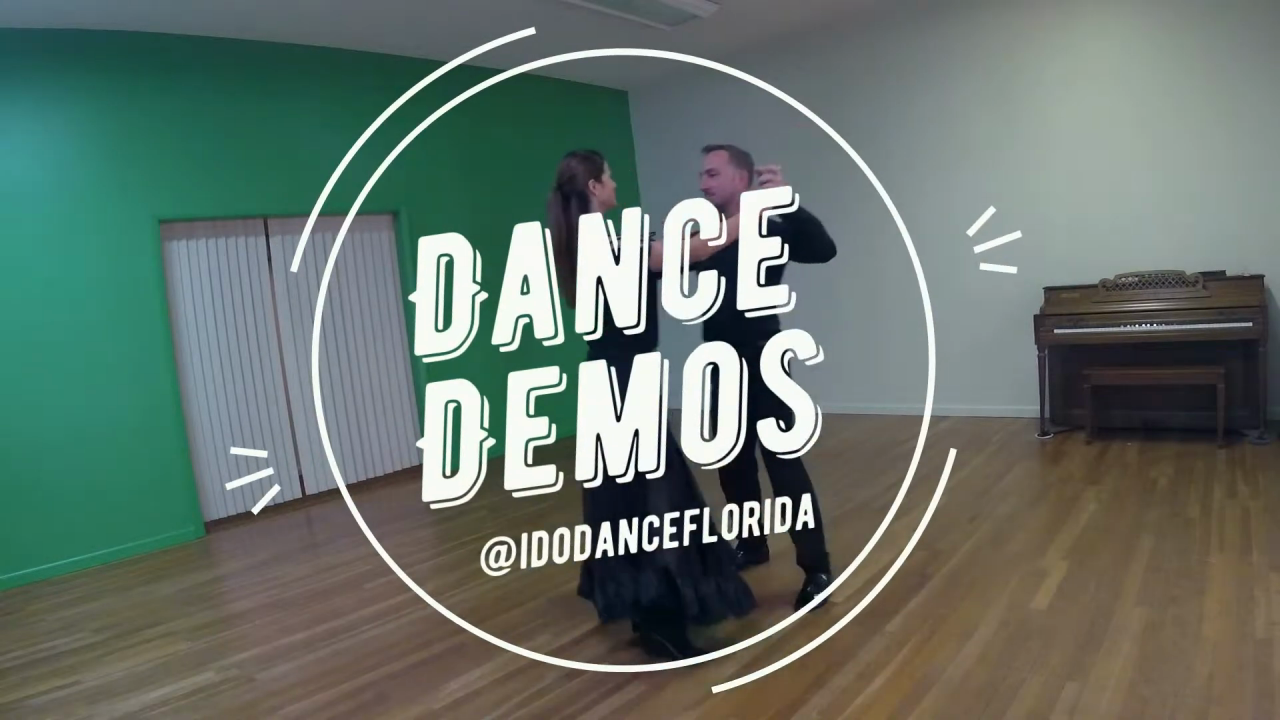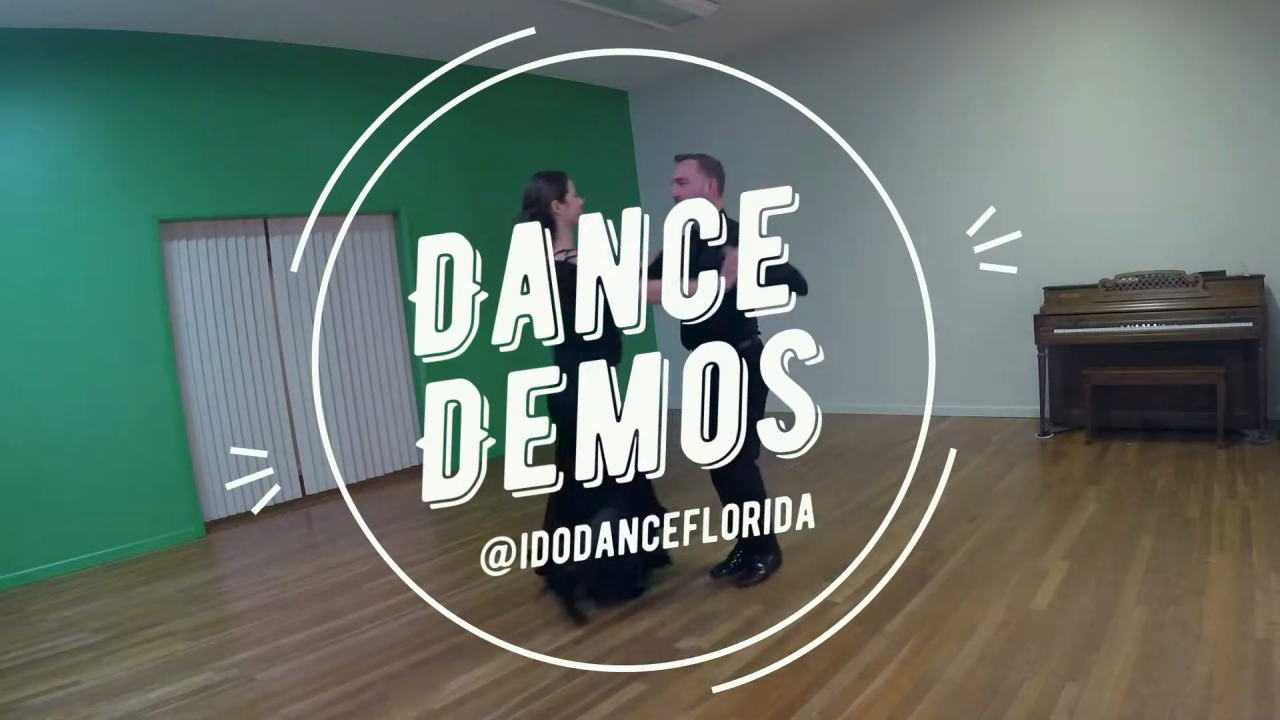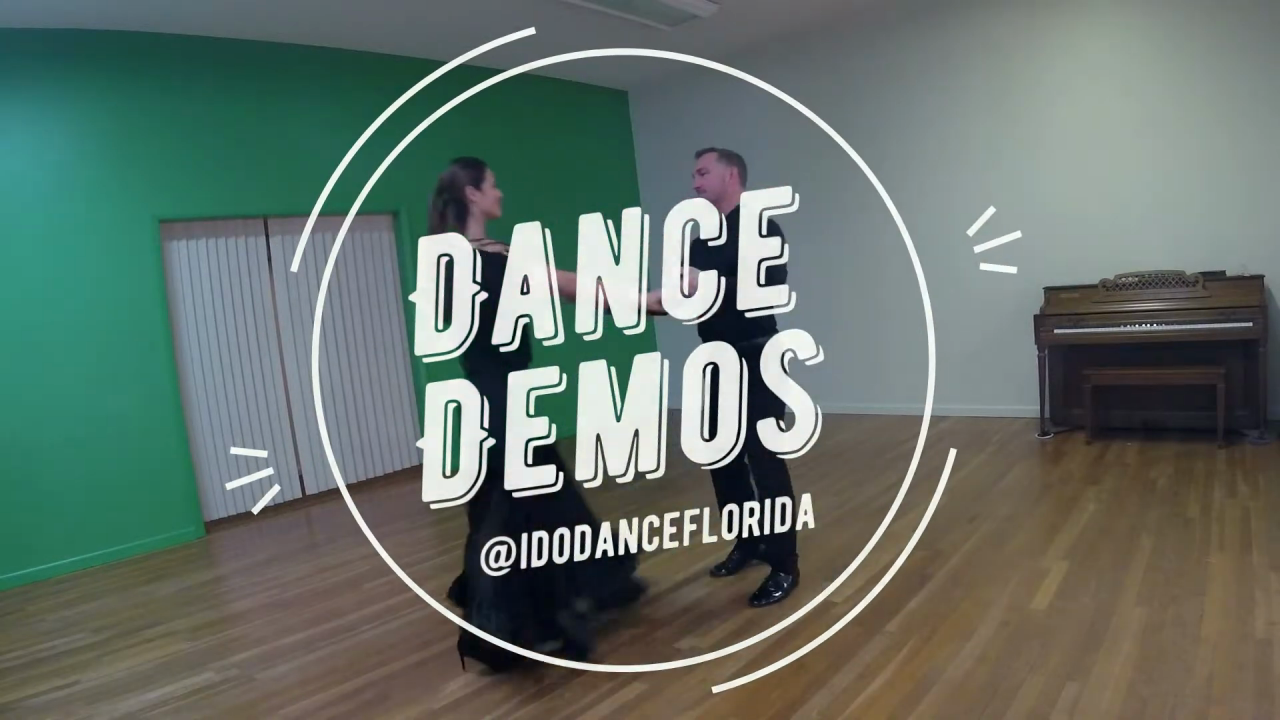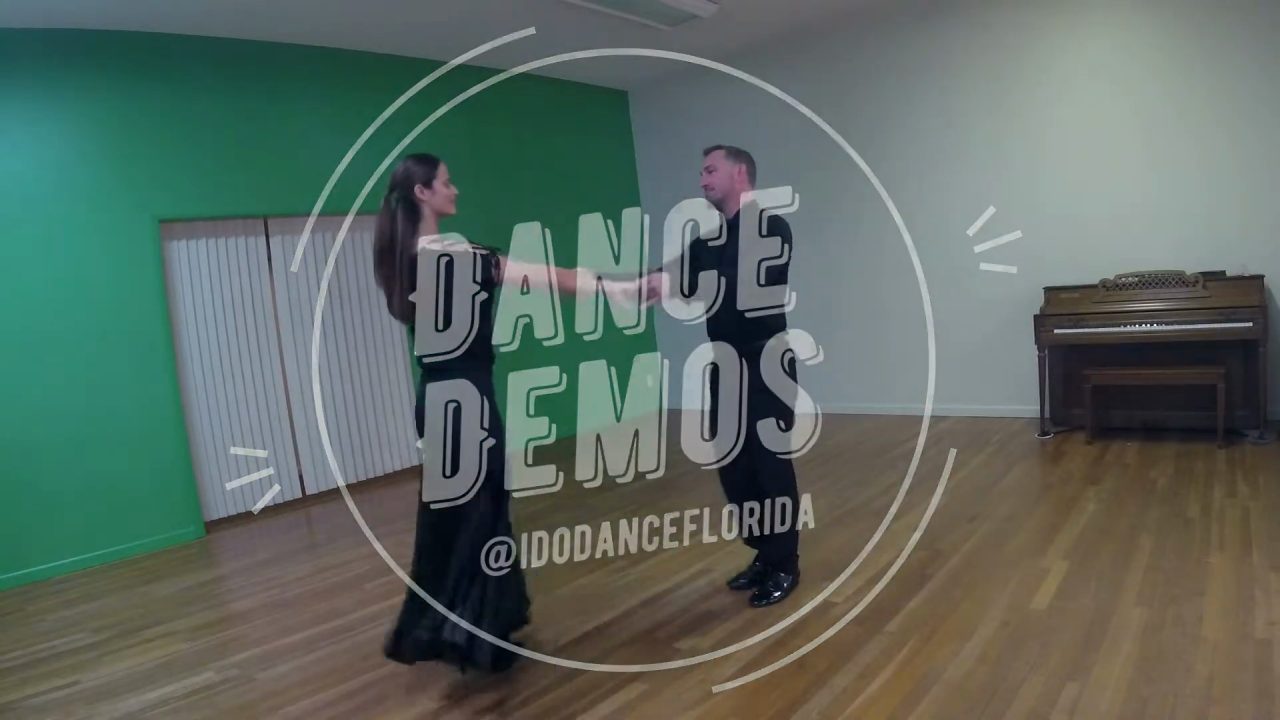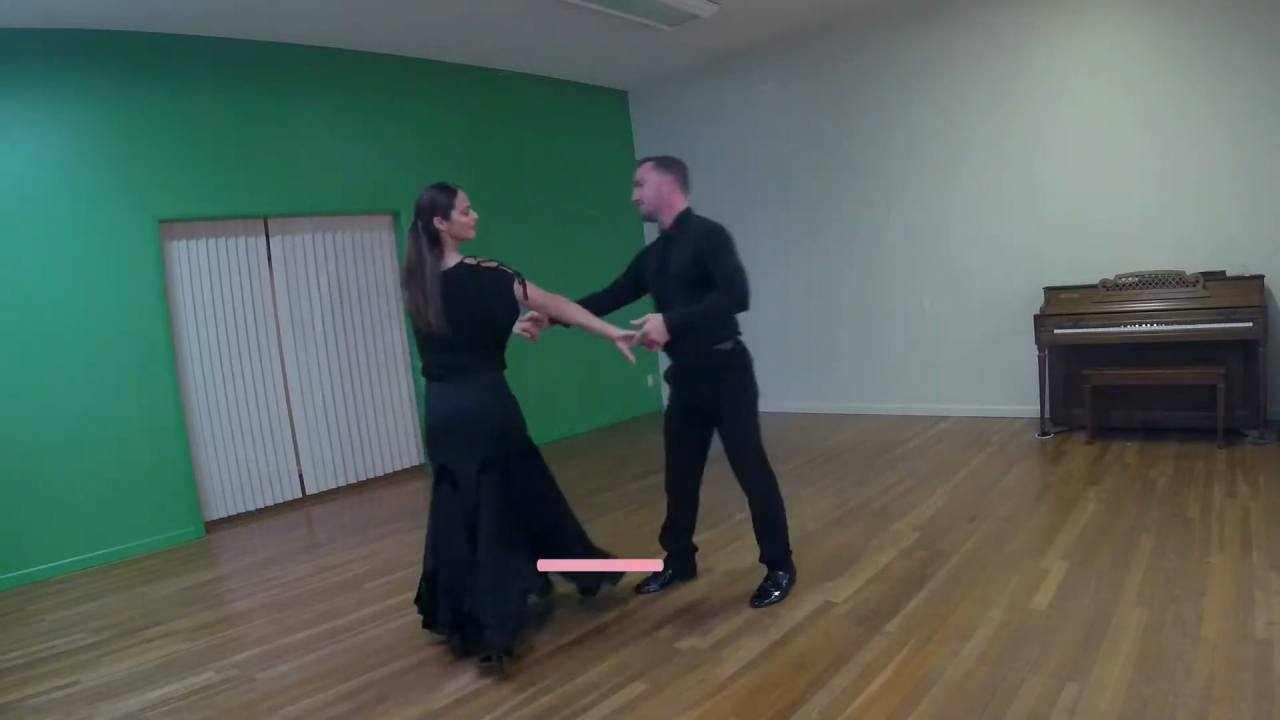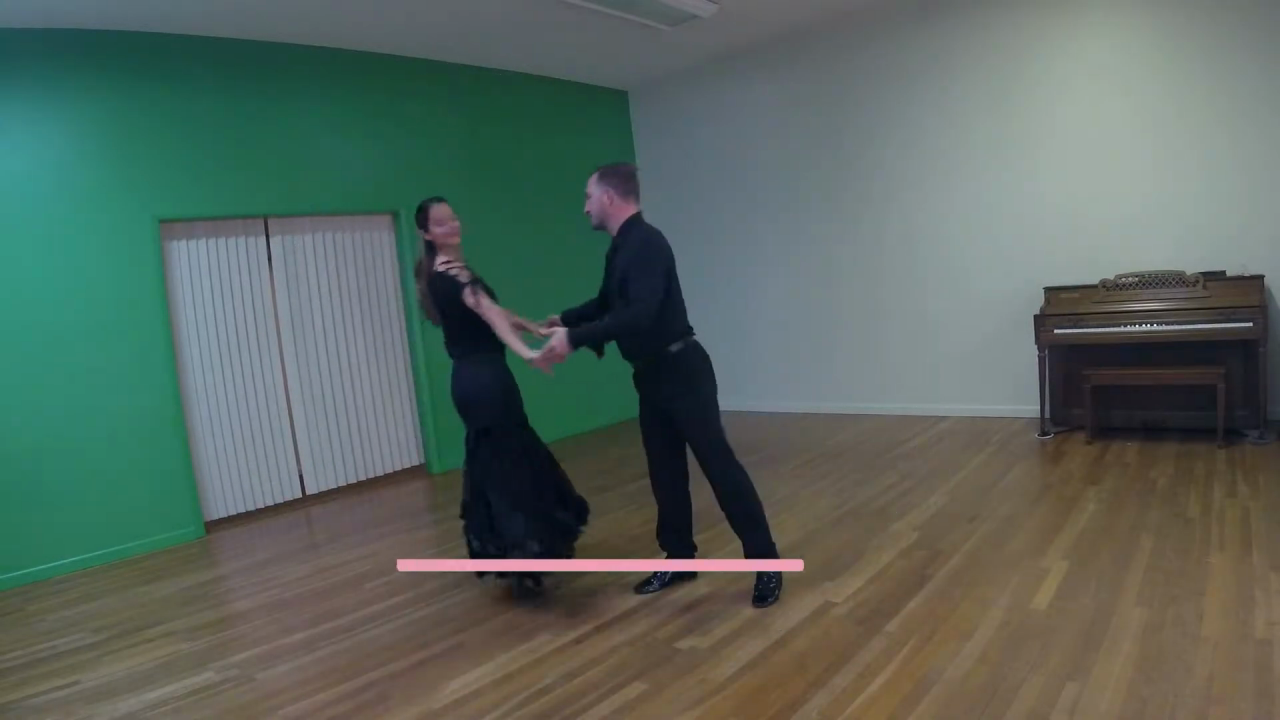
dt=0.5s
person 1, frame 1
left shoulder: (583, 251)
right elbow: (697, 249)
right hip: (624, 385)
left knee: (616, 492)
right knee: (657, 490)
left ankle: (624, 590)
right ankle: (660, 615)
person 1, frame 2
left shoulder: (556, 263)
right shoulder: (574, 268)
left hip: (573, 387)
left knee: (586, 483)
right knee: (615, 486)
left ankle: (575, 573)
right ankle: (576, 578)
person 1, frame 3
right shoulder: (490, 258)
right elbow: (571, 288)
right wrist: (650, 299)
left hip: (484, 396)
right hip: (495, 402)
left knee: (537, 504)
right knee: (507, 517)
right ankle: (489, 634)
person 1, frame 4
left shoulder: (404, 257)
right shoulder: (451, 255)
right elbow: (539, 277)
right wrist: (614, 287)
left knee: (451, 515)
right knee: (476, 517)
left ankle: (448, 628)
right ankle: (471, 637)
person 1, frame 5
left shoulder: (418, 281)
right shoulder: (481, 274)
right elbow: (551, 303)
left wrist: (511, 327)
right wrist: (613, 332)
left hip: (441, 409)
right hip: (486, 403)
left knee: (459, 510)
right knee: (510, 497)
left ankle: (466, 621)
person 1, frame 6
left shoulder: (441, 273)
right shoulder: (453, 273)
left elbow: (487, 311)
right elbow: (489, 312)
left wrist: (534, 326)
right wrist: (524, 350)
left hip: (468, 379)
right hip: (487, 377)
left knee: (490, 463)
right knee: (513, 464)
left ankle: (497, 550)
right ankle: (520, 559)
person 2, frame 1
left shoulder: (768, 230)
left elbow: (823, 249)
left wrist: (785, 204)
left hip: (762, 364)
left knee: (783, 465)
right knee: (730, 462)
left ankle: (816, 568)
right ankle: (752, 543)
person 2, frame 2
left shoulder: (739, 239)
left elbow: (797, 285)
right elbow: (644, 287)
left hip: (741, 363)
left knee: (737, 458)
right knee: (719, 461)
left ankle: (765, 547)
right ankle: (747, 543)
person 2, frame 3
left shoulder: (761, 229)
right shoulder: (702, 241)
left elbow: (771, 285)
left hip: (755, 363)
left knee: (765, 464)
right knee: (720, 461)
left ankle: (784, 565)
right ankle: (749, 541)
person 2, frame 4
left shoulder: (771, 229)
right shoulder: (707, 241)
left elbow: (754, 284)
right elbow: (670, 280)
left wrist: (679, 283)
left hip: (765, 365)
left knee: (771, 467)
right knee: (732, 467)
left ankle: (785, 565)
right ankle: (765, 554)
person 2, frame 5
left shoulder: (708, 235)
right shoulder: (653, 255)
left elbow: (736, 297)
right elbow: (613, 296)
left wrist: (670, 321)
right wrist: (554, 315)
left hip: (726, 370)
right hip: (685, 375)
left knee: (750, 466)
right knee: (680, 472)
left ankle: (779, 567)
right ankle: (678, 560)
person 2, frame 6
left shoulder: (646, 243)
right shoulder: (619, 249)
left elbow: (641, 314)
right elbow: (608, 304)
left wrist: (575, 337)
right wrist: (564, 319)
left hip: (682, 369)
right hip: (651, 375)
left knee: (717, 463)
right knee: (665, 471)
left ankle: (766, 562)
right ankle: (680, 558)
